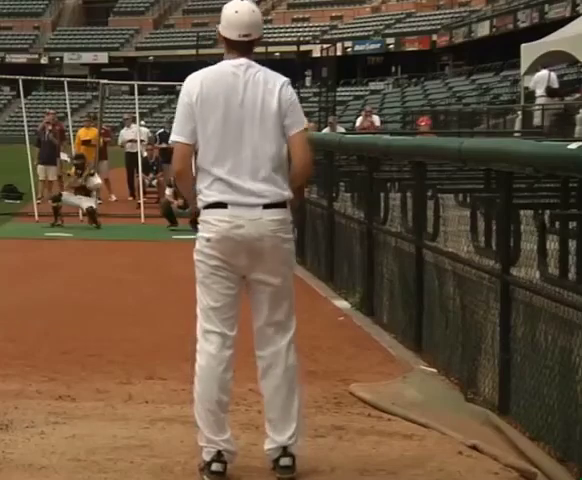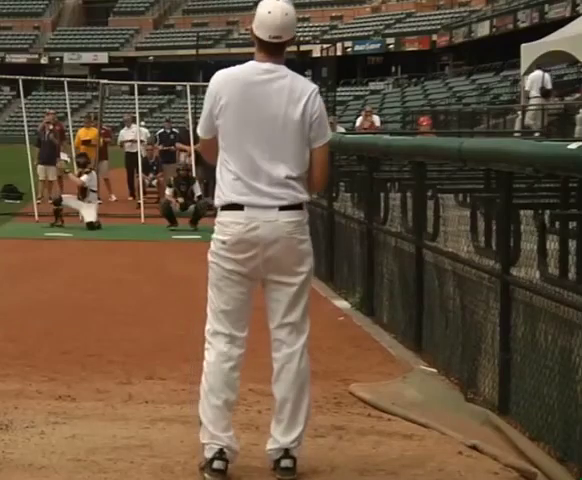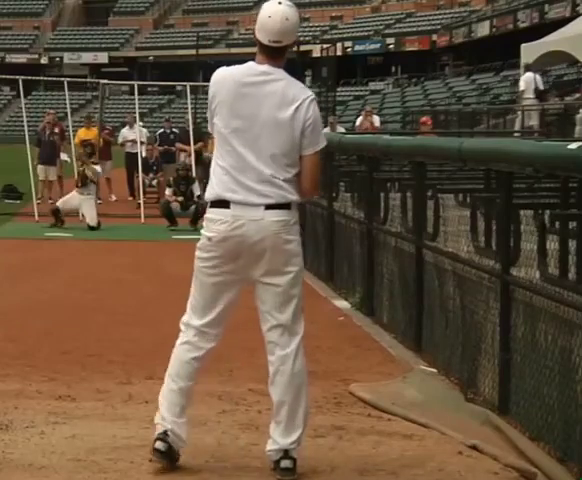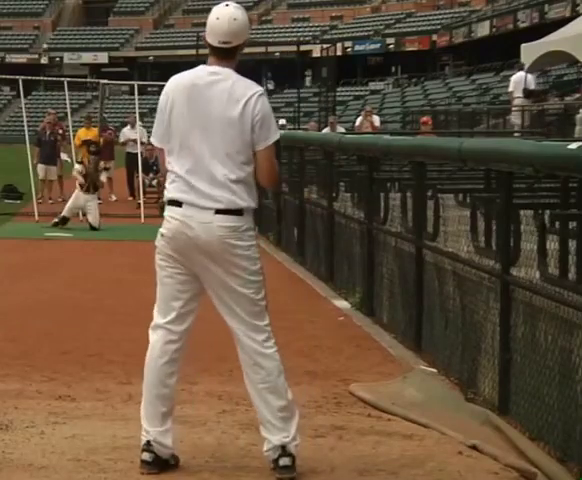
dt=0.4s
person 1, frame 1
left shoulder: (196, 84)
right shoulder: (279, 85)
left elbow: (181, 167)
right elbow: (303, 164)
left hip: (218, 223)
right hip: (272, 222)
left knee: (214, 340)
right knee: (276, 341)
person 1, frame 2
left shoulder: (222, 81)
right shoulder: (307, 92)
left elbow: (208, 150)
right elbow: (319, 178)
left hip: (234, 223)
right hip: (289, 224)
left knee: (223, 340)
right knee: (290, 340)
person 1, frame 3
left shoulder: (221, 80)
right shoulder: (302, 98)
right elbow: (309, 185)
left hip: (223, 220)
right hip: (277, 224)
left knee: (197, 330)
right knee: (284, 339)
left ankle: (168, 431)
person 1, frame 4
left shoulder: (174, 87)
right shoulder: (251, 95)
left elbow: (164, 160)
right elbow: (268, 178)
left hip: (178, 220)
right hip: (228, 226)
left knee: (165, 333)
right knee: (255, 337)
